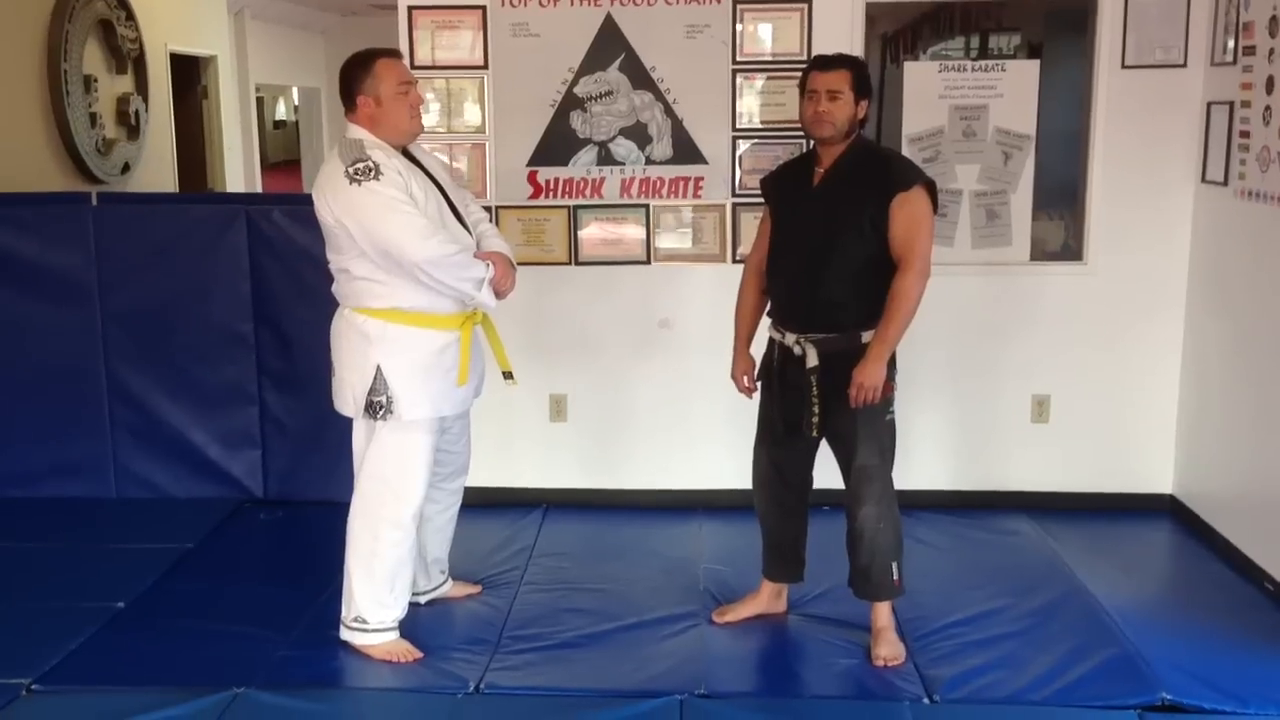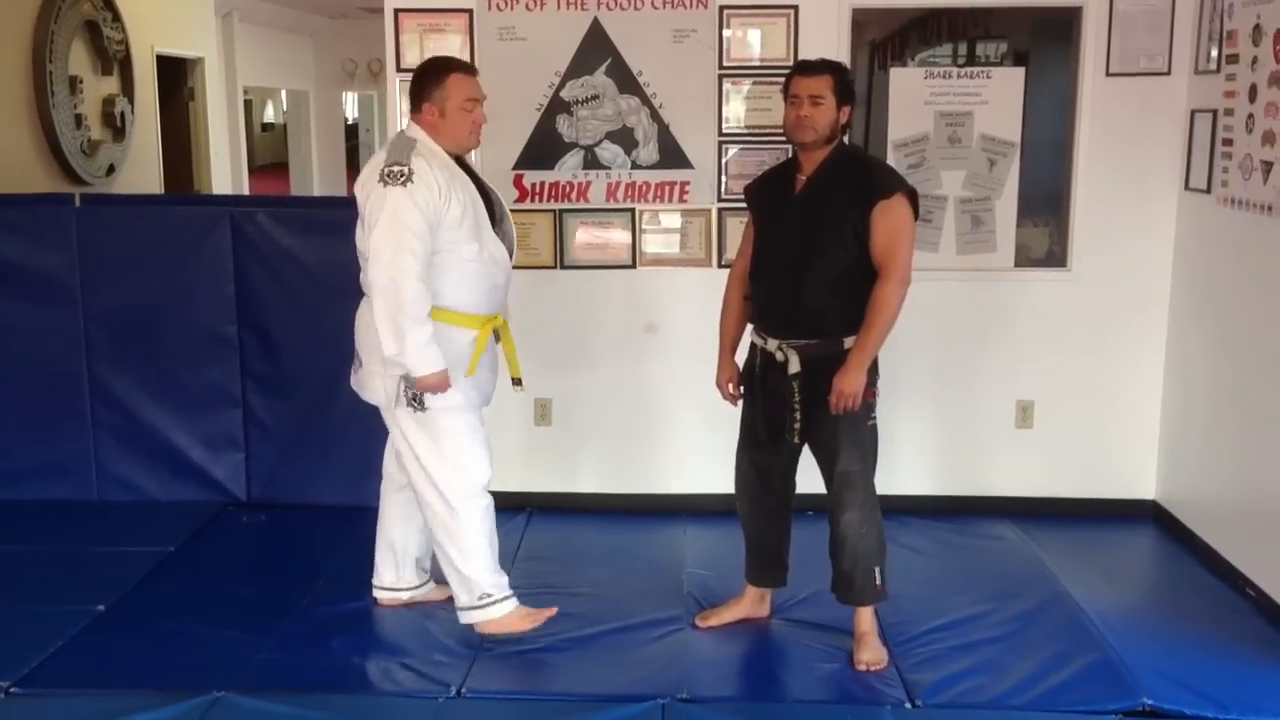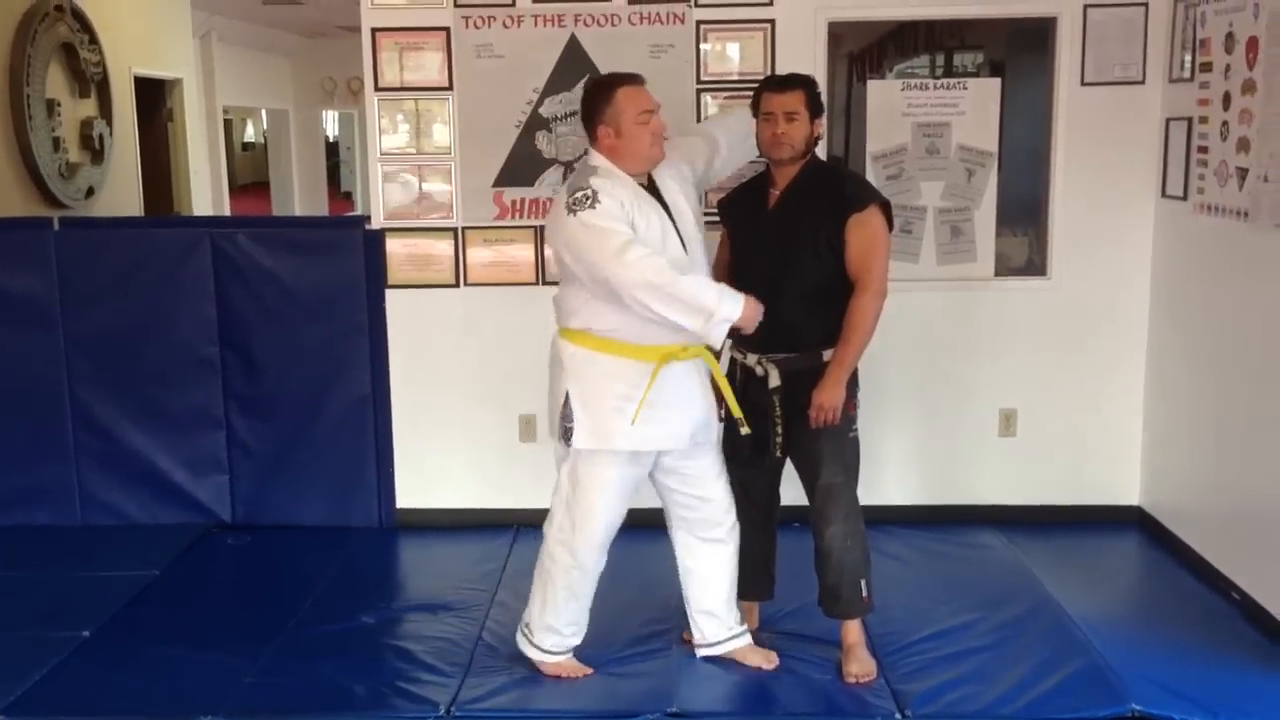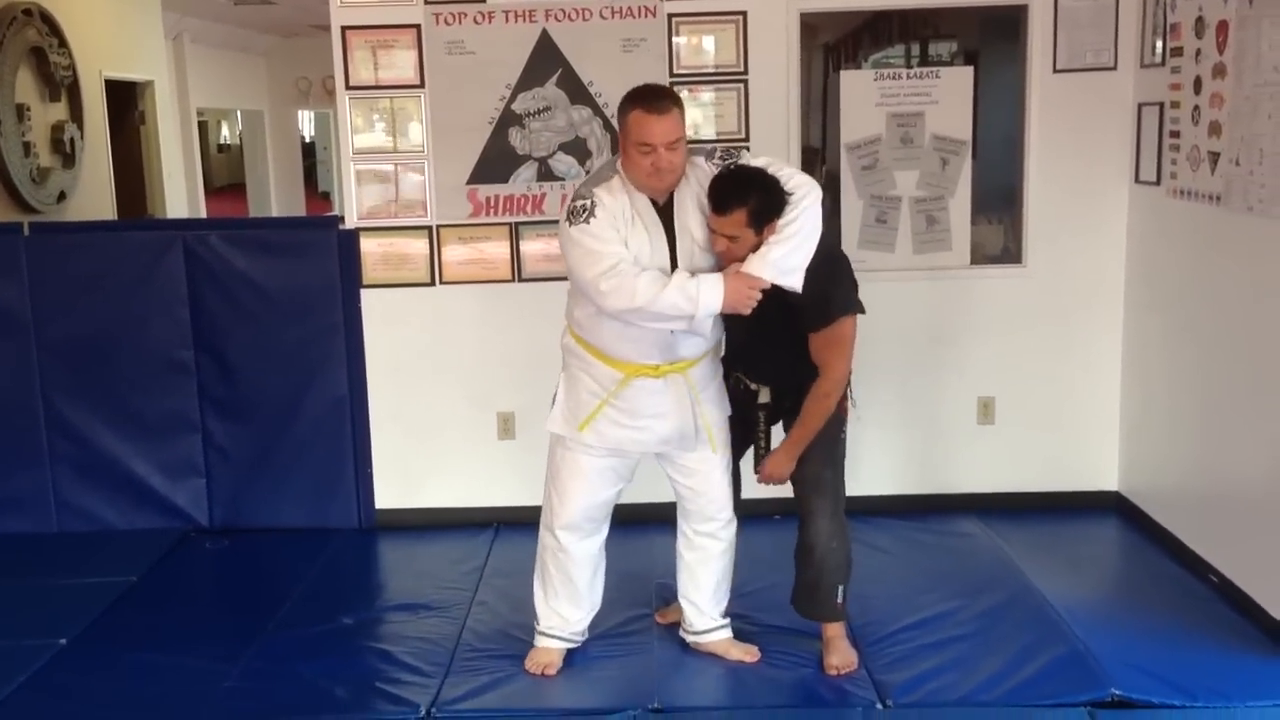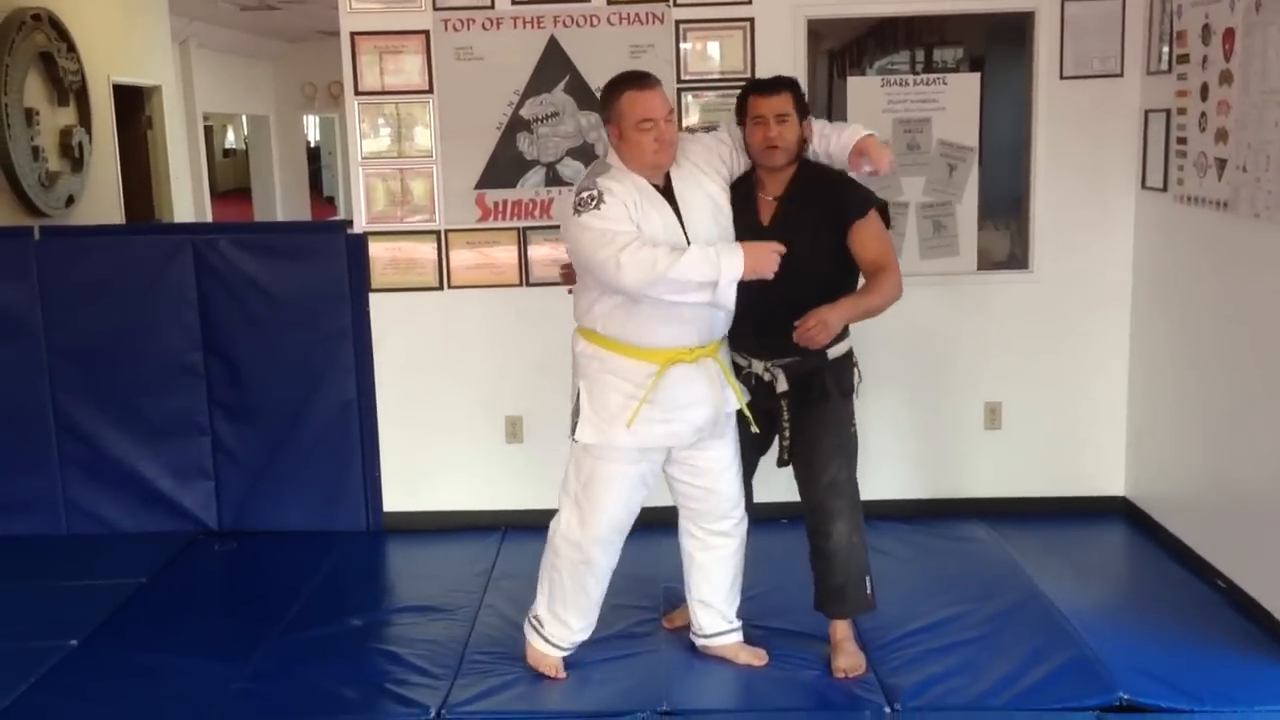
dt=1s
person 1, frame 1
left shoulder: (414, 159)
right shoulder: (353, 173)
left elbow: (472, 216)
right elbow: (422, 253)
left wrist: (499, 257)
right wrist: (486, 282)
left hip: (439, 346)
right hip: (394, 351)
left knee: (444, 472)
right knee: (393, 487)
left ankle: (429, 578)
right ankle: (369, 621)
person 1, frame 2
left shoulder: (450, 165)
right shoulder: (403, 172)
right elbow: (396, 272)
left wrist: (457, 340)
right wrist: (421, 359)
left hip: (448, 346)
right hip: (422, 349)
left knee: (413, 469)
right knee: (459, 476)
left ankle: (399, 579)
right ankle: (489, 600)
person 1, frame 3
left shoulder: (666, 169)
right shoulder: (586, 198)
left elbow: (716, 143)
right elbow: (639, 274)
right wrist: (728, 306)
left hip: (677, 382)
right hip: (606, 386)
left knee: (708, 515)
right knee: (589, 523)
left ankle: (721, 633)
right ankle: (548, 641)
person 1, frame 4
left shoulder: (715, 174)
right shoulder: (593, 205)
left elbow: (801, 193)
right elbow: (619, 291)
left wrist: (761, 271)
right wrist: (714, 293)
left hip: (692, 384)
right hip: (606, 386)
left knee: (711, 513)
right knee: (573, 516)
left ankle: (706, 626)
right ankle: (557, 631)
person 1, frame 5
left shoulder: (703, 156)
right shoulder: (598, 197)
right elbow: (639, 269)
left wrist: (851, 140)
right wrist: (733, 263)
left hip: (701, 377)
right hip: (624, 384)
left knee: (719, 513)
right knee: (592, 521)
left ankle: (716, 629)
right ankle: (549, 633)
person 2, frame 1
left shoulder: (893, 178)
right shoulder: (783, 181)
left elbow: (913, 268)
right elbow: (758, 267)
left wrist: (877, 356)
right wrist: (741, 346)
left hip: (855, 358)
right hip: (787, 357)
left knee: (869, 490)
right knee: (776, 477)
left ankle: (882, 618)
right ankle: (773, 590)
person 2, frame 2
left shoulder: (876, 184)
right shoulder: (768, 188)
left elbow: (893, 276)
right elbow: (743, 274)
left wrist: (858, 364)
right wrist: (727, 353)
left hip: (837, 364)
right hip: (770, 363)
left knee: (852, 496)
right knee: (759, 483)
left ankle: (866, 623)
right ankle: (757, 595)
person 2, frame 3
left shoulder: (849, 196)
right shoulder: (740, 202)
left elbow: (869, 289)
right elbow: (720, 286)
left wrist: (837, 375)
left hip: (816, 376)
right hip: (748, 375)
left knee: (834, 508)
right knee: (744, 499)
left ankle: (852, 636)
right ankle: (745, 611)
person 2, frame 4
left shoulder: (821, 273)
right shoulder: (717, 252)
left elbow: (832, 376)
left wrist: (788, 451)
left hip: (809, 390)
right hip: (740, 379)
left knee: (820, 504)
left ankle: (833, 629)
person 2, frame 5
left shoulder: (839, 197)
right shoulder: (721, 198)
left elbow: (888, 279)
left wrist: (838, 311)
left hip: (816, 375)
right hip: (742, 371)
left knee: (831, 501)
left ankle: (841, 628)
